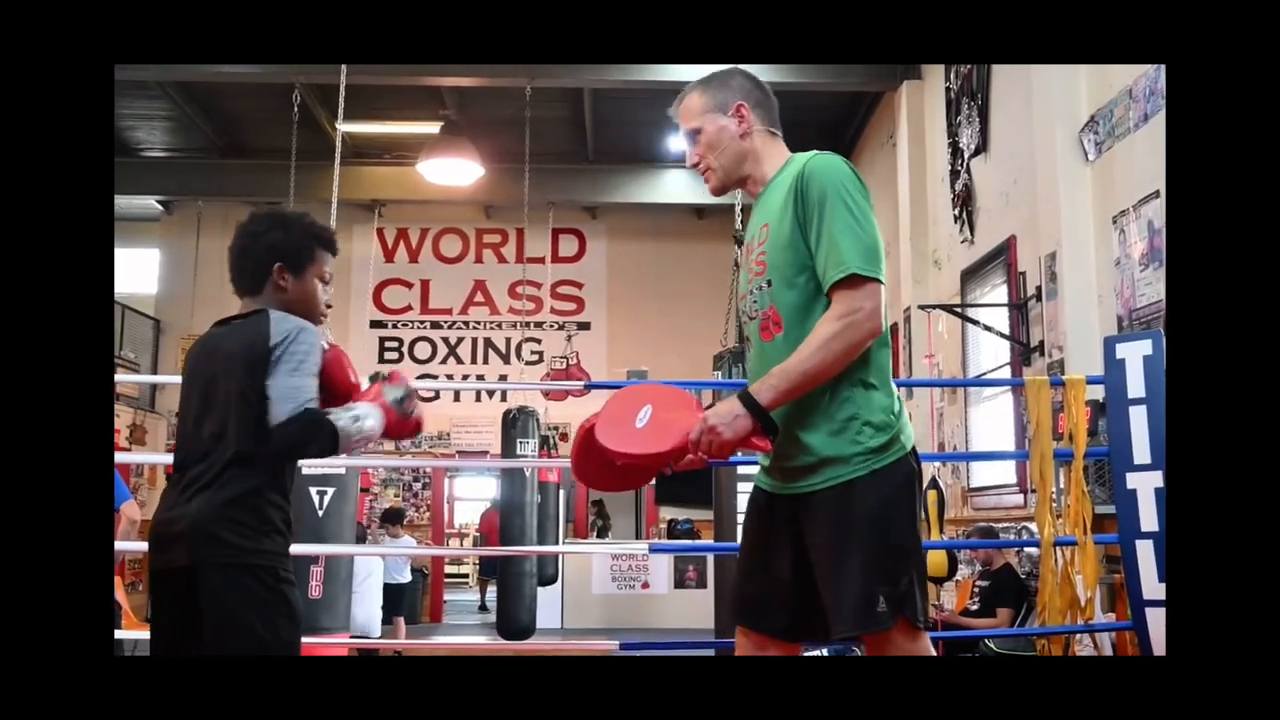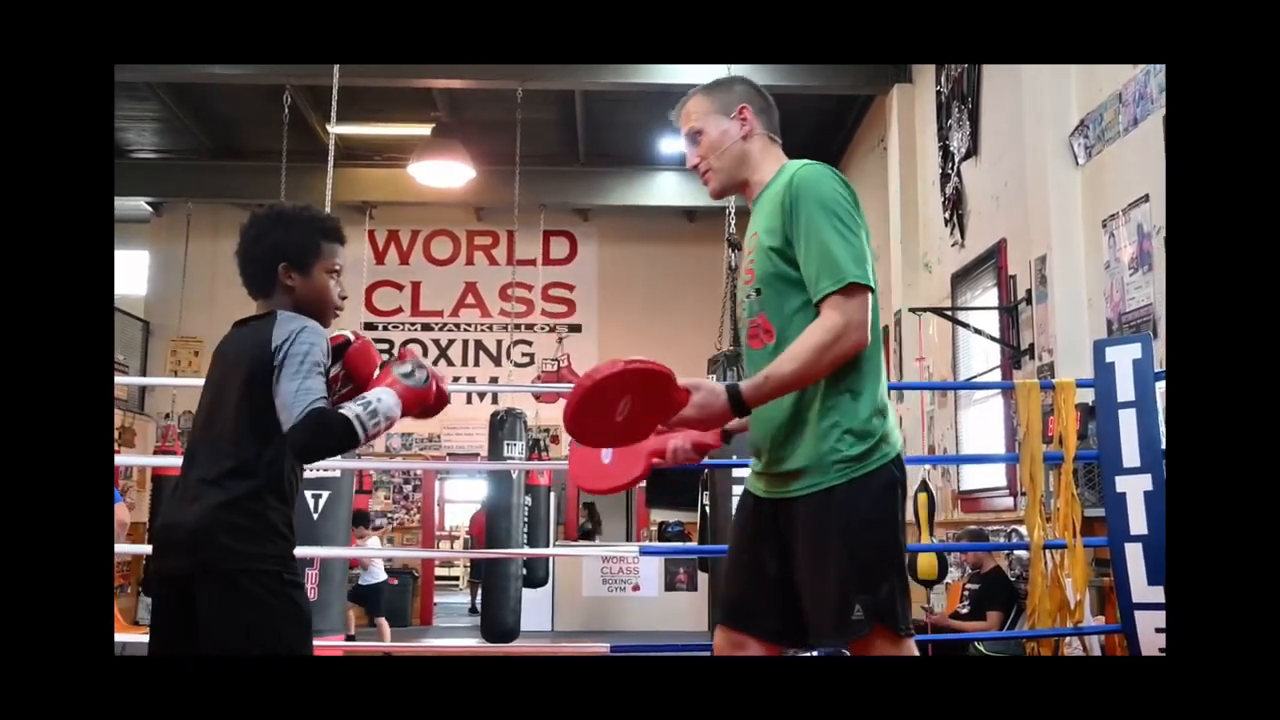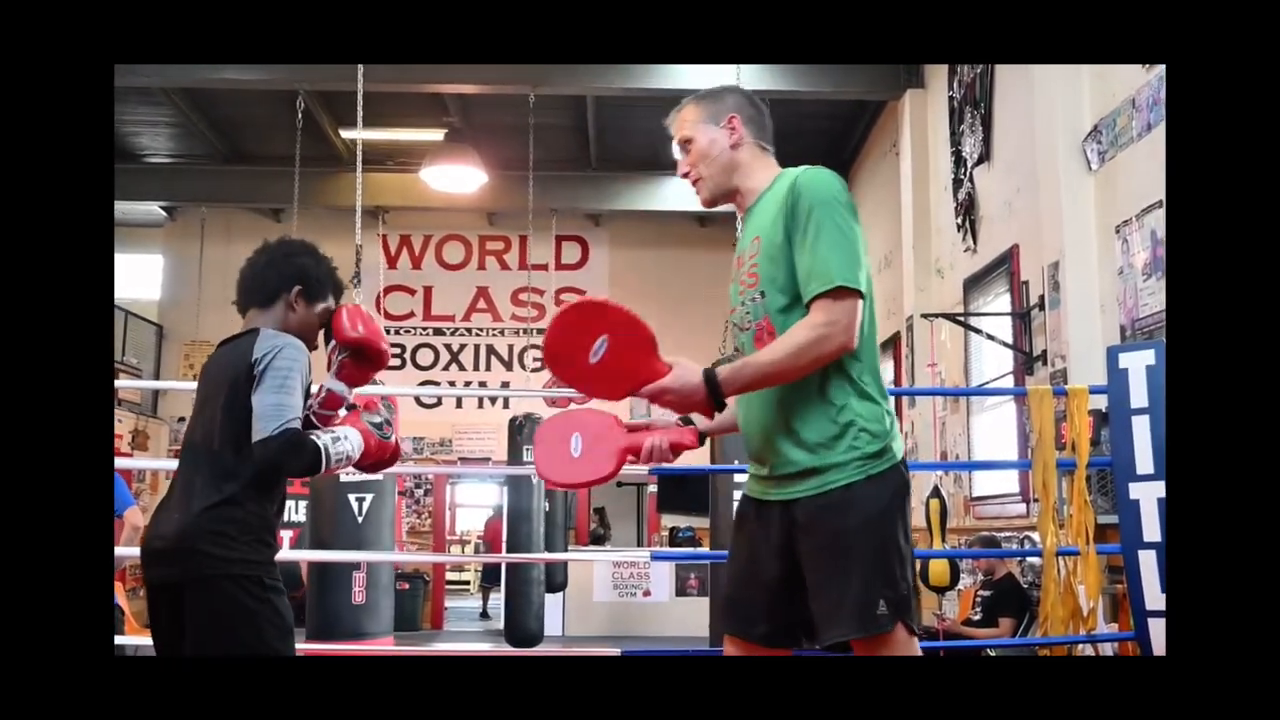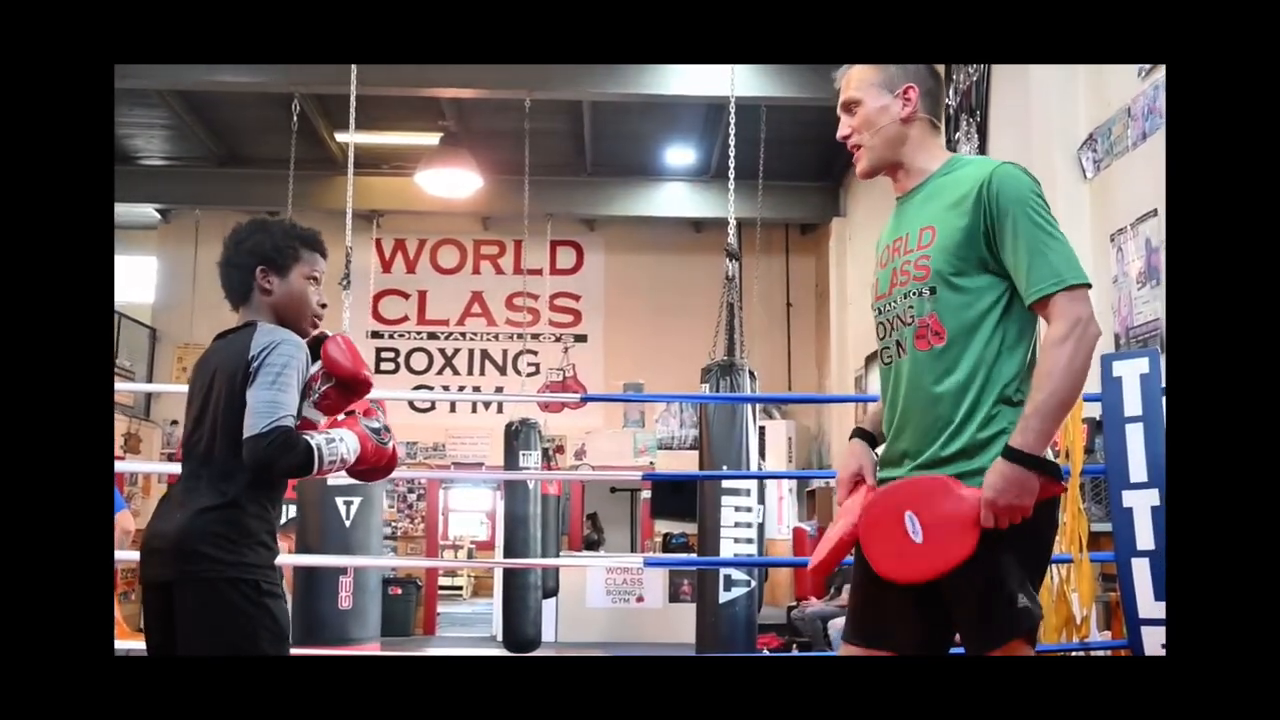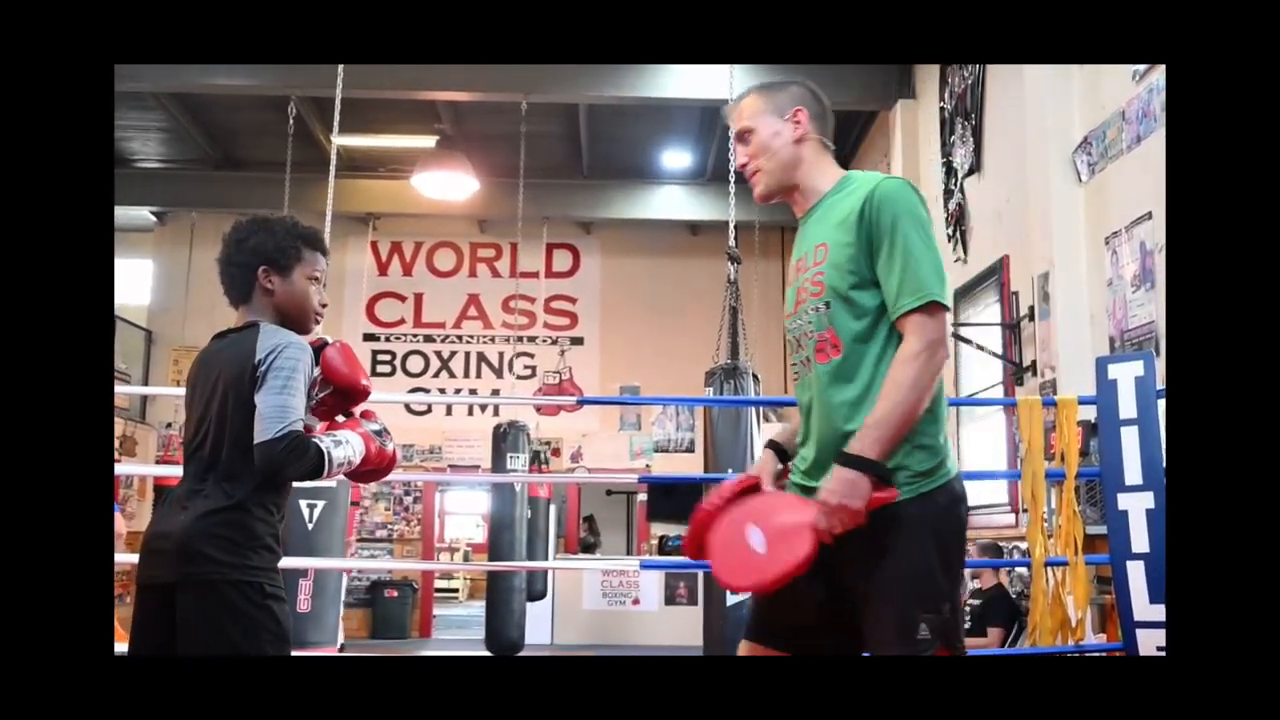
dt=1s
person 1, frame 1
left shoulder: (818, 175)
right shoulder: (761, 218)
left elbow: (861, 315)
left wrist: (751, 404)
right wrist: (721, 421)
left hip: (857, 465)
right hip: (785, 475)
left knee: (893, 640)
right knee: (759, 640)
person 1, frame 2
left shoulder: (808, 184)
right shoulder: (765, 215)
left elbow: (847, 327)
left wrist: (734, 397)
right wrist: (717, 428)
left hip: (843, 472)
right hip: (776, 480)
left knee: (879, 646)
right knee: (739, 643)
person 1, frame 3
left shoulder: (808, 189)
right shoulder: (753, 229)
left elbow: (835, 328)
left wrist: (713, 384)
right wrist: (692, 425)
left hip: (847, 474)
right hip: (772, 485)
left knee: (882, 642)
right knee: (746, 645)
person 1, frame 4
left shoulder: (993, 185)
right shoulder: (895, 226)
left elbow: (1075, 322)
left wrist: (1022, 456)
right wrist: (865, 436)
left hip: (991, 489)
left knee: (1001, 647)
right knee: (865, 647)
person 1, frame 5
left shoulder: (881, 198)
right shoulder: (808, 237)
left elbow: (927, 342)
left wrist: (859, 463)
right wrist: (779, 451)
left hip: (899, 497)
right hip: (814, 498)
right knee: (762, 648)
person 2, frame 1
left shoulder: (206, 346)
right shoulder: (292, 332)
right elbow: (299, 432)
right wrist: (379, 410)
left hip: (175, 535)
right hip: (239, 540)
person 2, frame 2
left shoulder: (235, 340)
right shoulder: (299, 333)
right elbow: (311, 435)
left wrist: (331, 390)
right wrist: (394, 394)
left hip: (180, 534)
right hip: (244, 544)
person 2, frame 3
left shoulder: (224, 357)
right shoulder: (283, 348)
right elbow: (280, 452)
left wrist: (342, 382)
right wrist: (358, 437)
left hip: (170, 545)
right hip: (226, 554)
person 2, frame 4
left shoulder: (214, 354)
right shoulder: (280, 344)
right elbow: (268, 450)
left wrist: (317, 406)
right wrist: (351, 442)
left hip: (169, 543)
right hip: (226, 554)
person 2, frame 5
left shoulder: (211, 354)
right shoulder: (284, 347)
right elbow: (278, 455)
left wrist: (309, 410)
right wrist: (354, 443)
left hip: (167, 546)
right hip: (229, 555)
